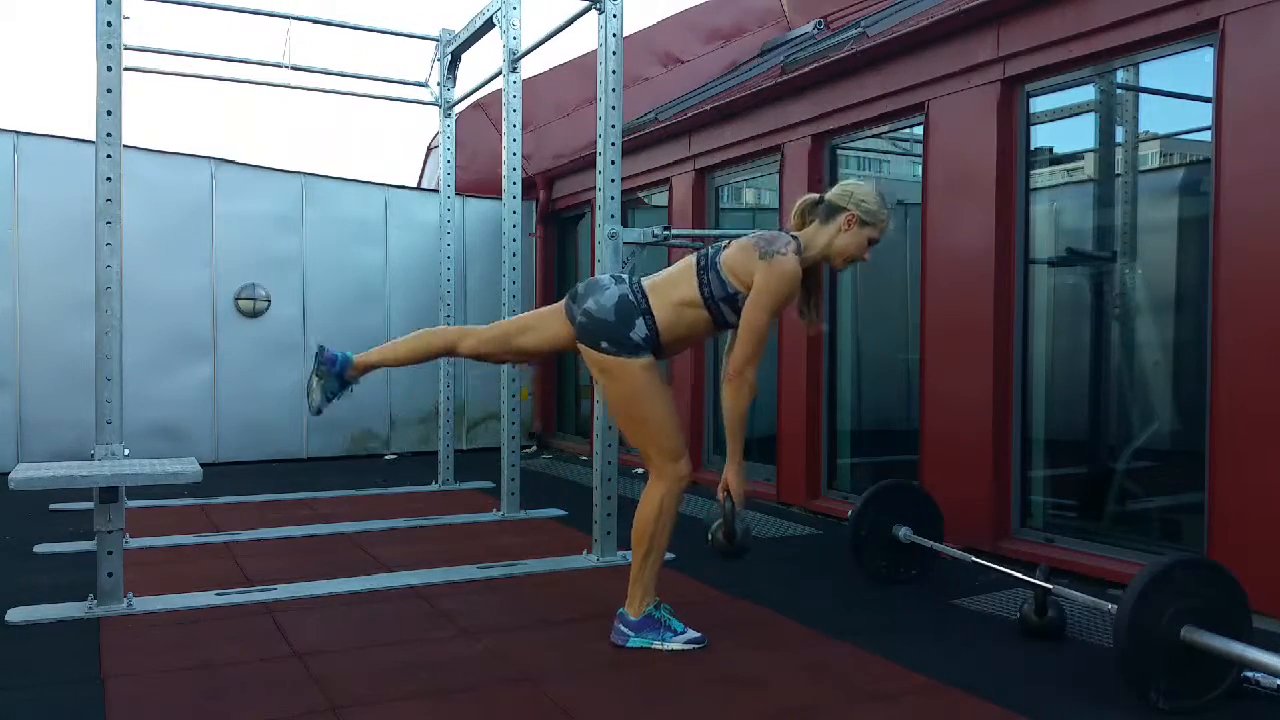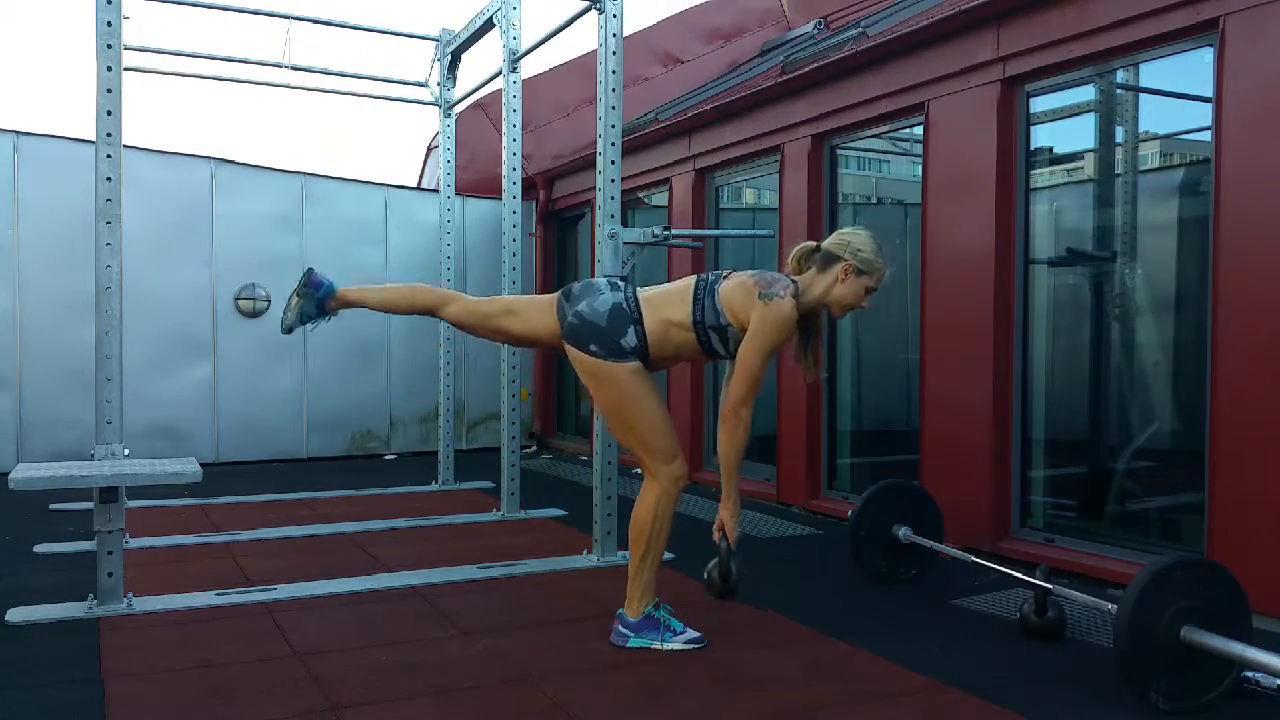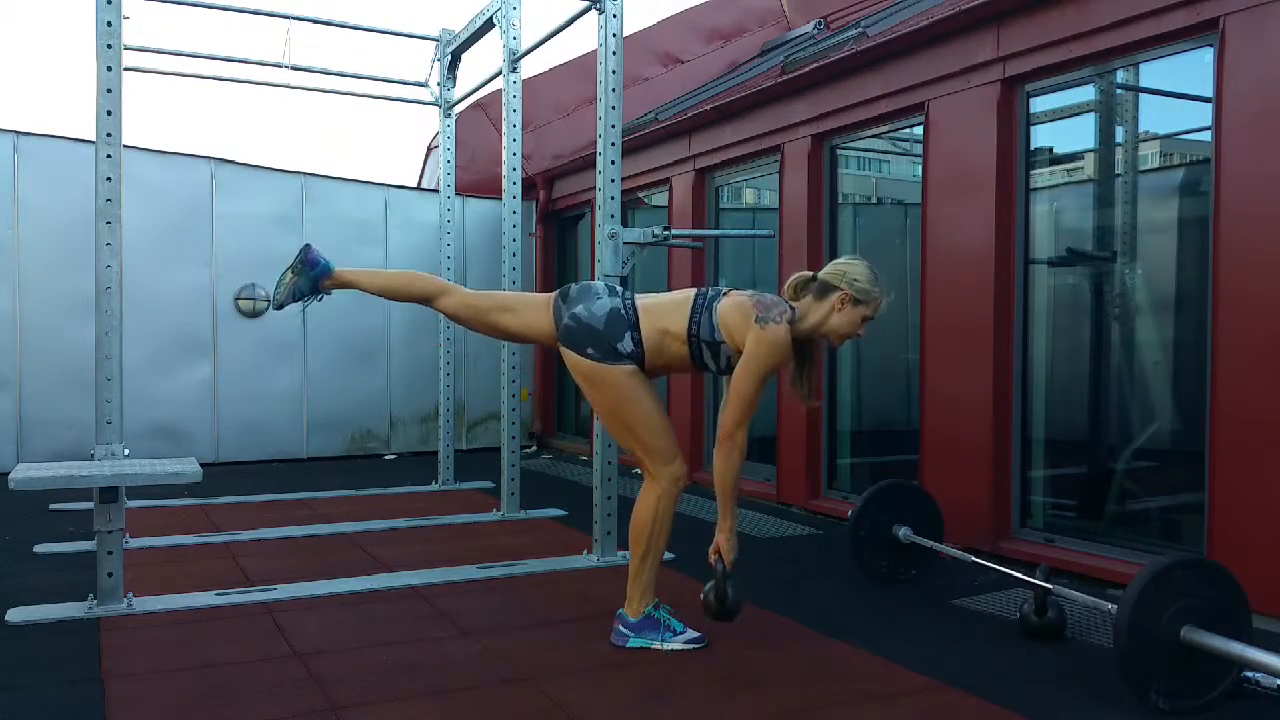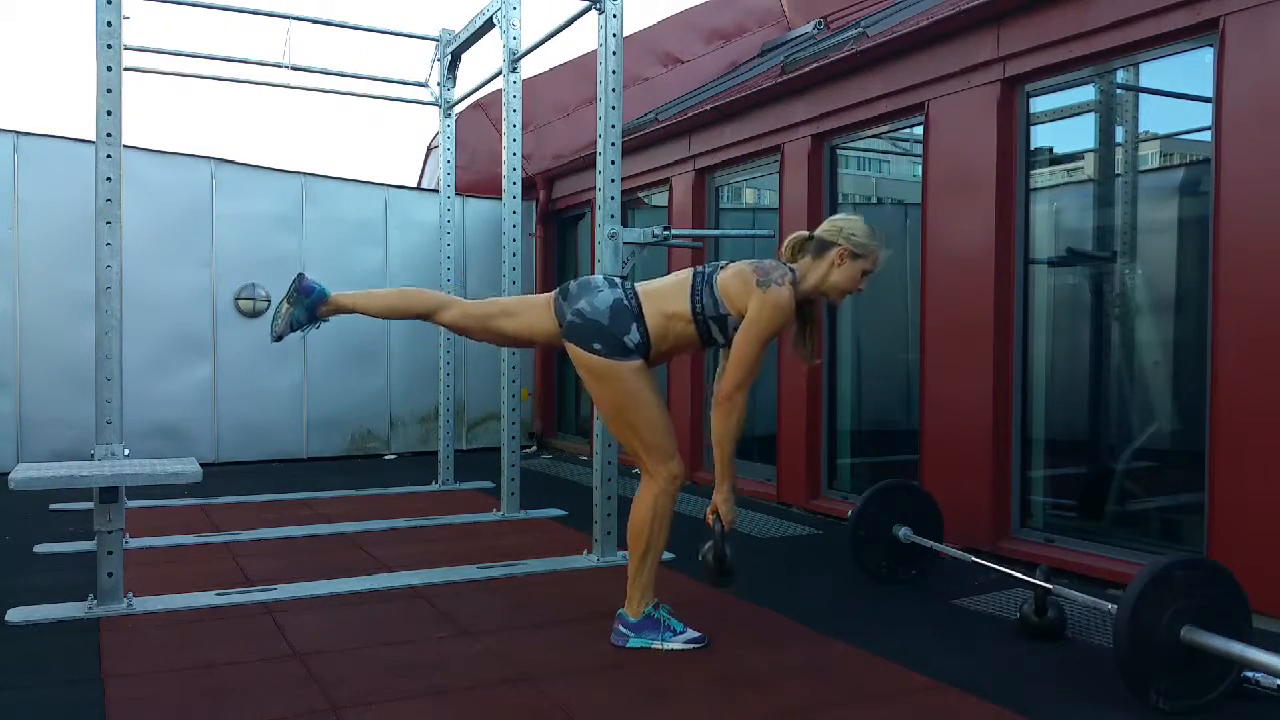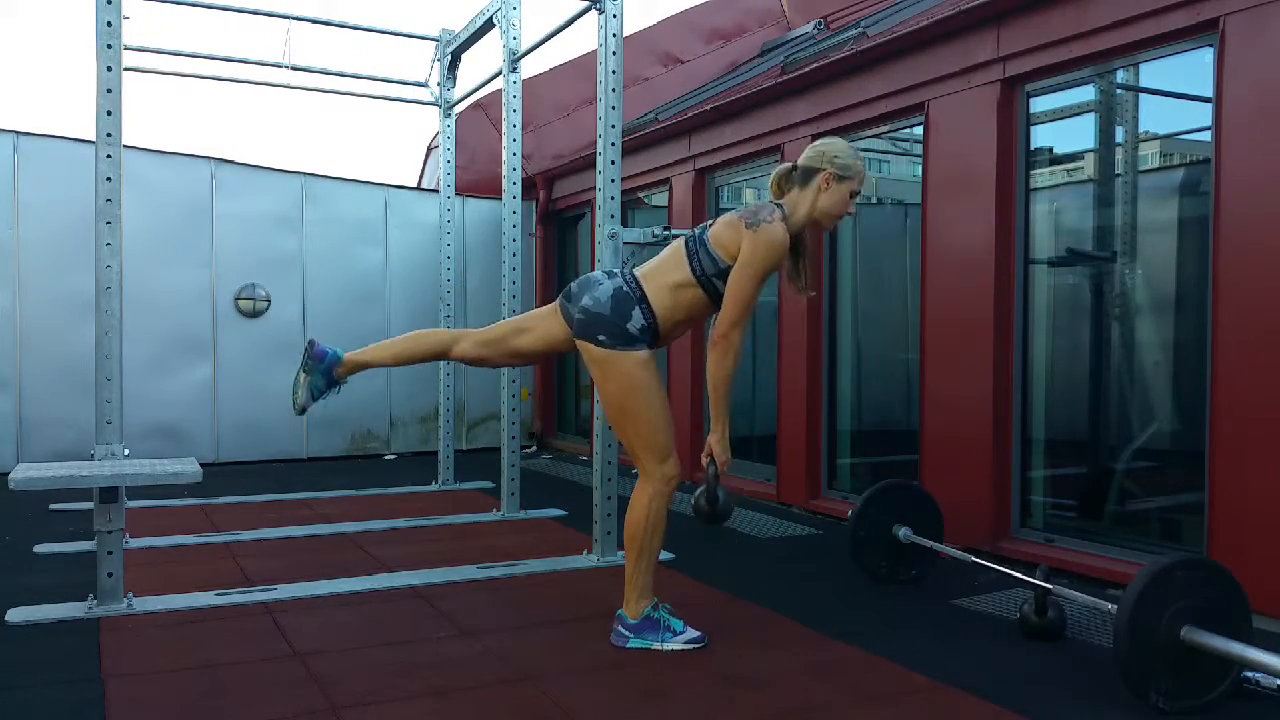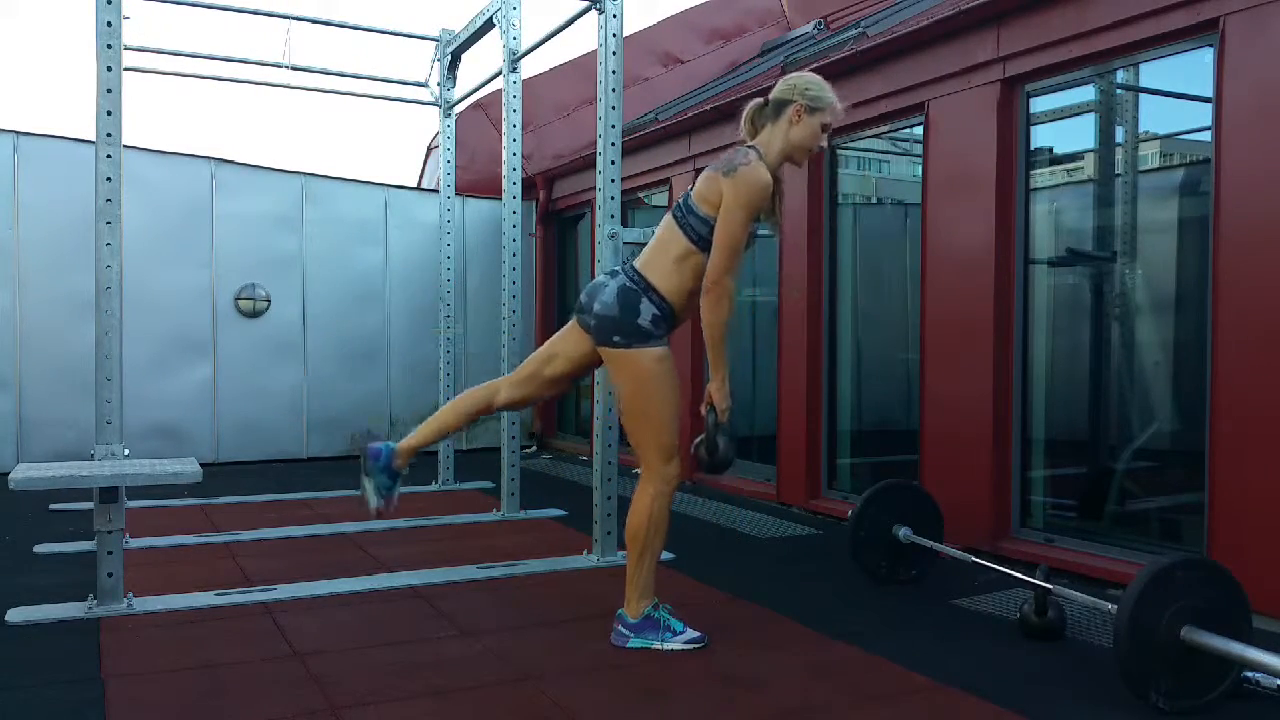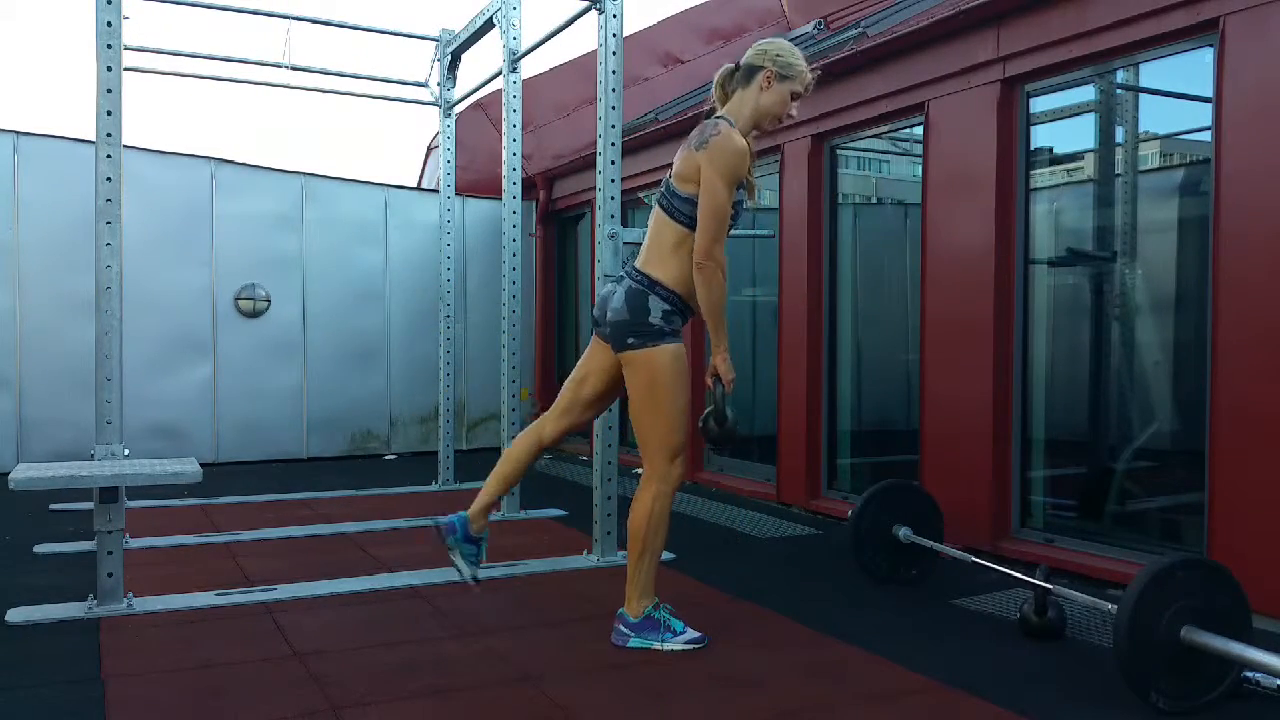
dt=0.3s
person 1, frame 1
left shoulder: (781, 251)
right shoulder: (785, 265)
left elbow: (734, 365)
right elbow: (740, 373)
left wrist: (732, 455)
right wrist: (734, 462)
left hip: (604, 302)
right hip: (620, 325)
left knee: (470, 340)
right knee: (671, 471)
left ankle: (346, 365)
right ankle: (637, 616)
person 1, frame 2
left shoulder: (778, 296)
right shoulder: (780, 309)
left elbow: (734, 405)
right elbow: (735, 412)
left wrist: (729, 493)
right wrist: (730, 500)
left hip: (594, 305)
right hip: (606, 330)
left knee: (454, 306)
right knee: (667, 472)
left ankle: (328, 295)
right ankle: (636, 617)
person 1, frame 3
left shoulder: (775, 317)
right shoulder: (775, 331)
left elbow: (729, 428)
right elbow: (731, 435)
right wrist: (727, 524)
left hip: (591, 307)
right hip: (601, 334)
left knee: (451, 297)
right knee: (667, 472)
left ankle: (324, 273)
right ankle: (637, 616)
person 1, frame 4
left shoulder: (773, 279)
right shoulder: (779, 293)
left elbow: (728, 389)
right elbow: (729, 396)
right wrist: (724, 488)
left hip: (594, 305)
right hip: (607, 329)
left knee: (449, 307)
right knee: (664, 472)
left ankle: (318, 302)
right ankle: (636, 618)
person 1, frame 5
left shoulder: (766, 223)
right shoulder: (772, 233)
left elbow: (718, 328)
right elbow: (725, 337)
right wrist: (719, 429)
left hip: (600, 299)
right hip: (616, 320)
left knee: (464, 343)
right knee: (661, 472)
left ankle: (335, 364)
right ankle: (636, 618)
person 1, frame 6
left shoulder: (738, 164)
right shoulder: (755, 175)
right elbow: (715, 286)
right wrist: (719, 379)
left hip: (616, 298)
right hip: (636, 315)
left knee: (512, 388)
right knee: (662, 471)
left ankle: (393, 459)
right ankle: (636, 617)
person 1, frame 7
left shoulder: (713, 134)
right shoulder: (730, 142)
right elbow: (707, 258)
left wrist: (711, 342)
right wrist: (721, 349)
left hip: (629, 299)
right hip: (651, 312)
left knee: (555, 421)
right knee: (665, 471)
left ankle: (470, 524)
right ankle: (637, 617)
